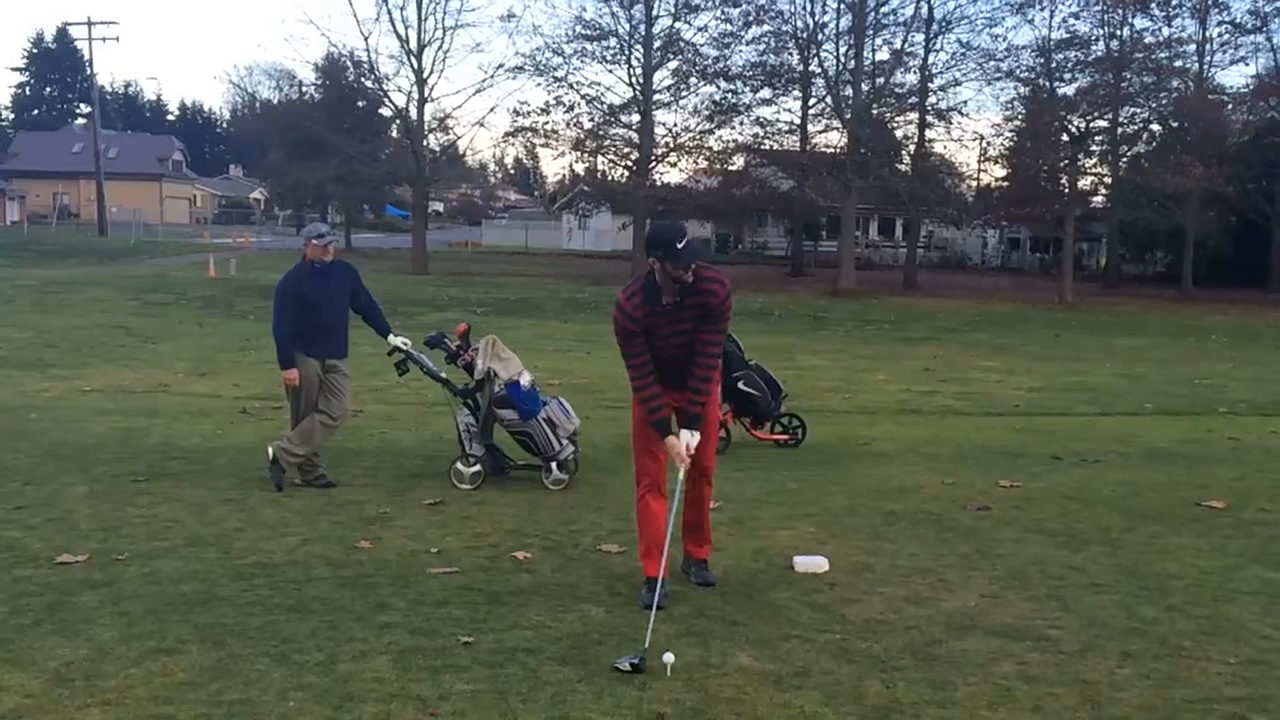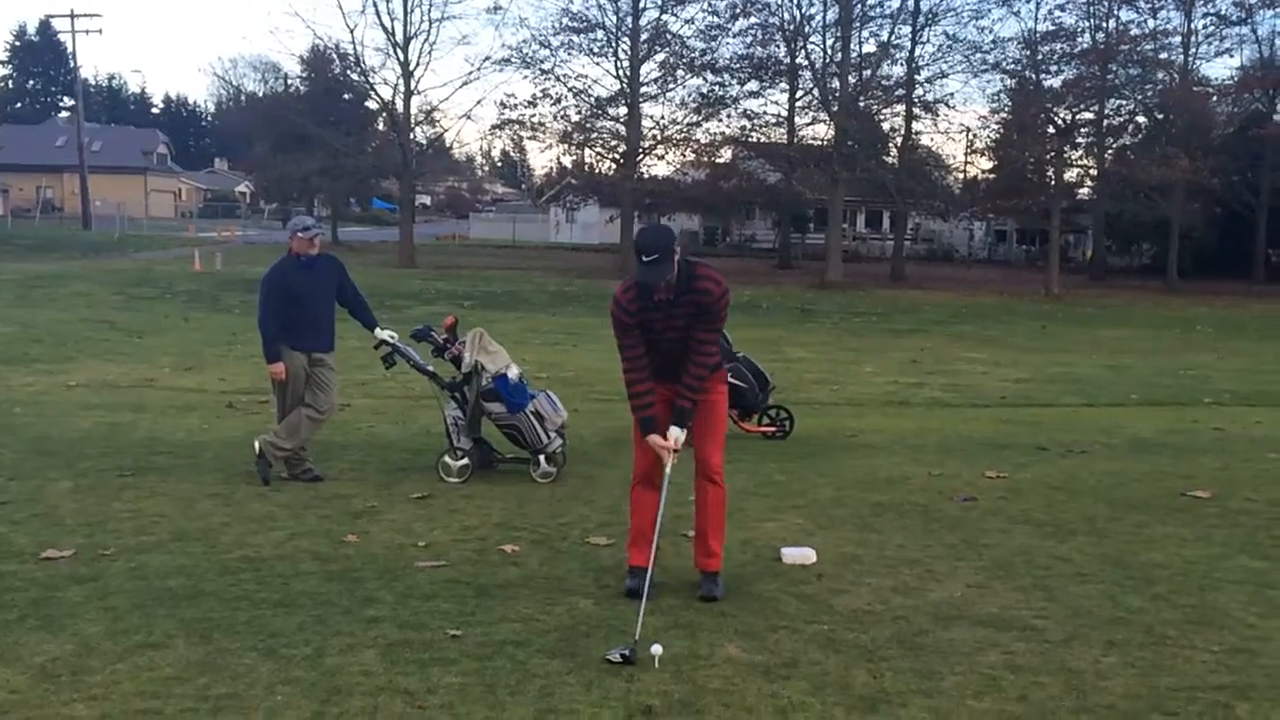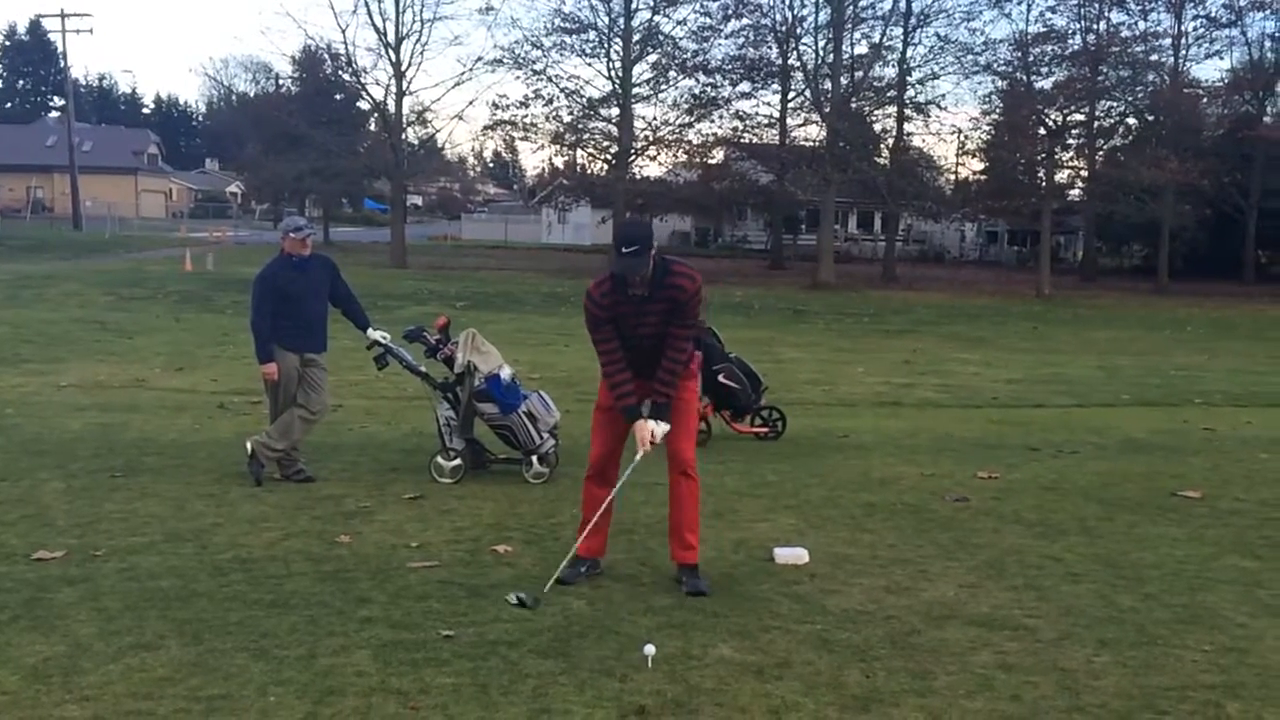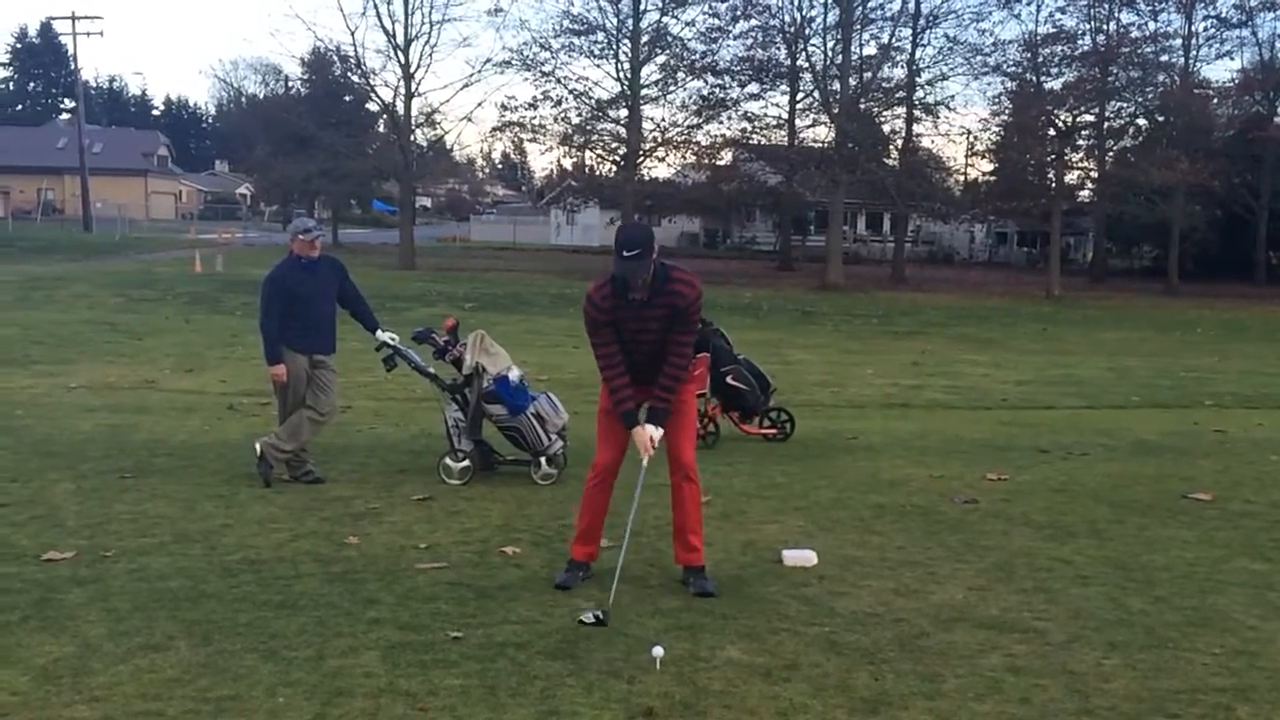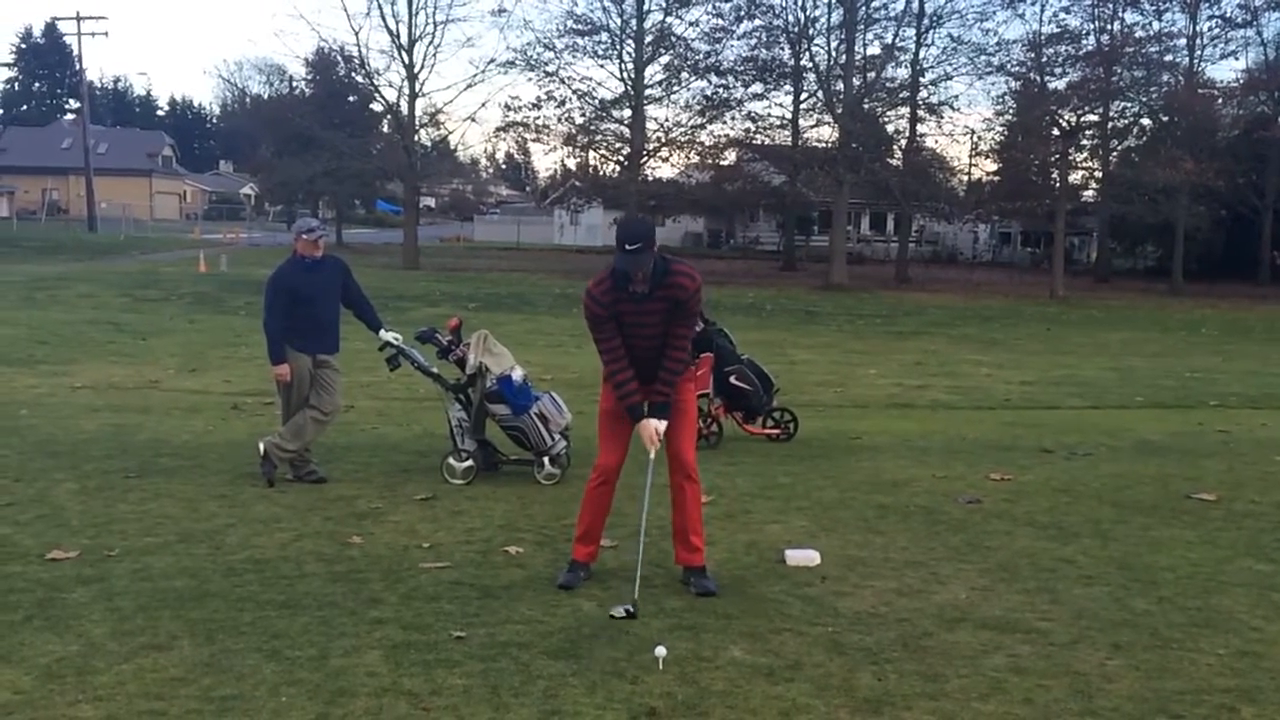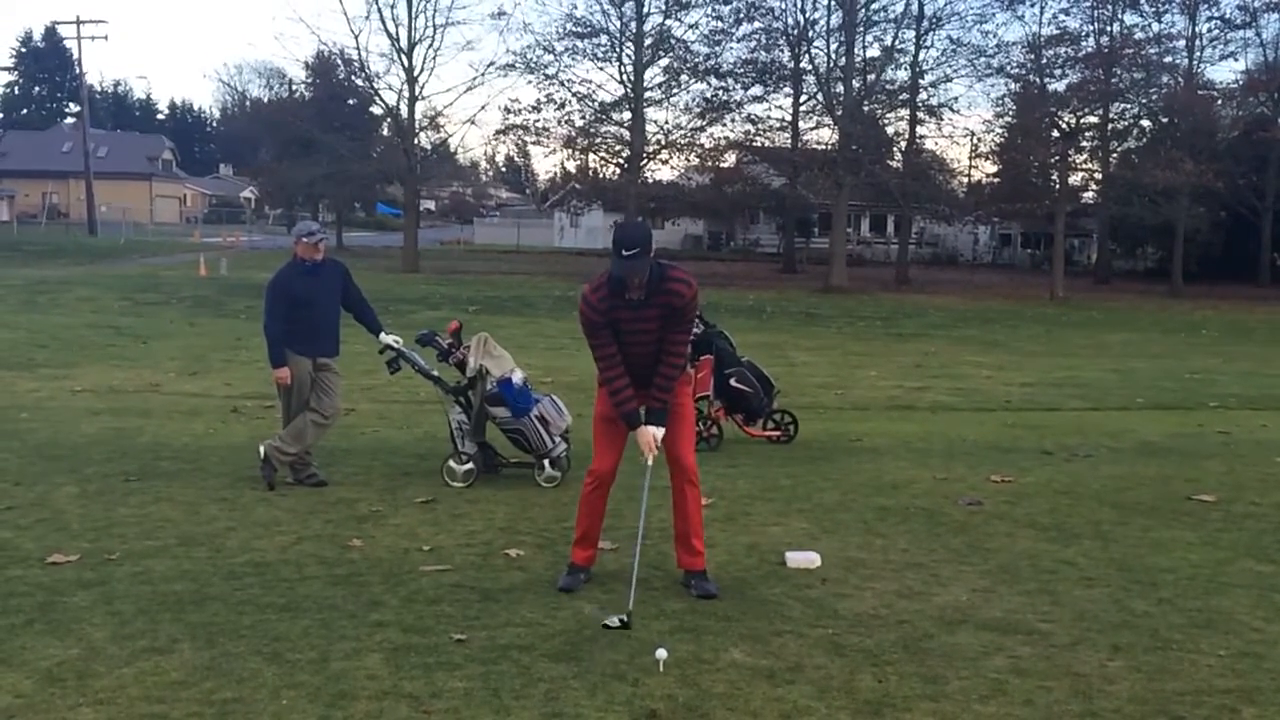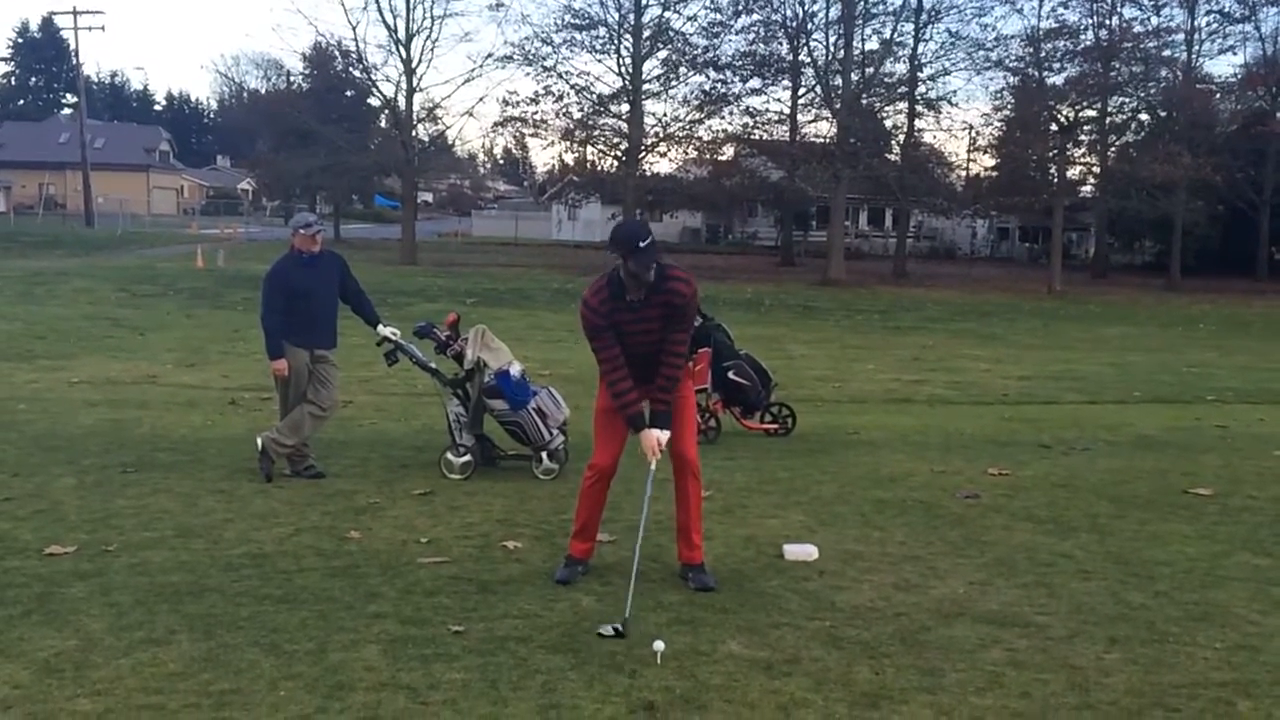
dt=0.7s
person 1, frame 1
left shoulder: (715, 287)
right shoulder: (629, 305)
left elbow: (707, 358)
right elbow: (641, 376)
left wrist: (692, 423)
right wrist: (665, 434)
left hip: (700, 383)
right hip: (654, 387)
left knee: (702, 469)
right knee: (650, 477)
left ankle: (696, 556)
right ankle: (653, 574)
person 1, frame 2
left shoulder: (711, 287)
right shoulder: (626, 299)
left elbow: (703, 357)
right elbow: (635, 367)
left wrist: (681, 421)
right wrist: (649, 430)
left hip: (706, 380)
right hip: (655, 381)
left knee: (710, 467)
right knee: (644, 468)
left ankle: (710, 569)
right ankle: (639, 567)
person 1, frame 3
left shoulder: (685, 283)
right shoulder: (598, 294)
left elbow: (678, 350)
right elbow: (611, 360)
left wrist: (659, 413)
right wrist: (634, 417)
left hip: (675, 376)
right hip: (622, 377)
left knee: (682, 461)
right knee: (600, 460)
left ankle: (687, 563)
right ankle: (588, 555)
person 1, frame 4
left shoulder: (686, 290)
right shoulder: (599, 298)
left elbow: (678, 359)
right elbow: (610, 364)
left wrist: (657, 418)
right wrist: (632, 423)
left hip: (673, 382)
right hip: (622, 382)
left knee: (684, 465)
right knee: (604, 465)
left ankle: (693, 565)
right ankle: (581, 559)
person 1, frame 5
left shoulder: (686, 282)
right shoulder: (599, 293)
left elbow: (678, 350)
right elbow: (614, 360)
left wrist: (660, 409)
right wrist: (639, 416)
left hip: (674, 379)
right hip: (623, 381)
left knee: (684, 465)
right knee: (606, 466)
left ankle: (693, 564)
right ankle: (581, 559)
person 1, frame 6
left shoulder: (681, 288)
right shoulder: (594, 298)
left elbow: (674, 356)
right elbow: (609, 365)
left wrist: (656, 416)
right wrist: (635, 423)
left hip: (670, 383)
right hip: (618, 384)
left knee: (684, 467)
right knee: (601, 470)
left ankle: (694, 567)
right ankle: (580, 562)
person 1, frame 7
left shoulder: (681, 287)
right shoulder: (595, 301)
left elbow: (675, 356)
right elbow: (613, 368)
left wrist: (661, 419)
right wrist: (640, 426)
left hip: (671, 377)
right hip: (621, 379)
left knee: (687, 460)
right knee: (602, 463)
left ankle: (692, 561)
right ankle: (578, 554)
person 2, frame 1
left shoulder: (345, 272)
right shoulder: (293, 280)
left elbow: (367, 306)
right elbow: (281, 326)
left wrist: (388, 335)
right wrist: (287, 365)
left hip: (335, 358)
right hip: (303, 358)
left knee: (336, 410)
right knee: (305, 417)
left ankle: (283, 454)
right ankle: (309, 471)
person 2, frame 2
left shoulder: (331, 266)
right shoulder: (278, 274)
left elbow: (353, 299)
right elbow: (267, 319)
left wrist: (375, 328)
right wrist: (273, 359)
left hip: (321, 352)
right hip: (290, 352)
left knee: (323, 404)
right knee: (292, 410)
left ankle: (269, 447)
right ankle: (297, 464)
person 2, frame 3
left shoulder: (324, 266)
right shoulder: (271, 274)
left elbow: (346, 300)
right elbow: (260, 320)
left wrist: (368, 329)
right wrist: (265, 359)
left hip: (313, 352)
right hip: (282, 352)
left knee: (314, 406)
right knee: (284, 411)
left ankle: (261, 448)
right ankle: (289, 465)
person 2, frame 4
left shoulder: (333, 268)
right shoulder: (280, 276)
left elbow: (354, 301)
right elbow: (269, 321)
left wrist: (376, 330)
right wrist: (274, 361)
left hip: (322, 354)
right hip: (291, 353)
left knee: (323, 407)
right knee: (294, 412)
left ankle: (270, 450)
right ankle: (298, 466)
person 2, frame 5
left shoulder: (336, 267)
right shoulder: (283, 276)
left elbow: (357, 301)
right elbow: (272, 321)
left wrist: (380, 330)
right wrist: (278, 361)
left hip: (325, 354)
right hip: (295, 353)
left knee: (326, 406)
right knee: (297, 412)
left ankle: (274, 449)
right ankle: (301, 466)
person 2, frame 6
left shoulder: (337, 271)
right shoulder: (284, 279)
left elbow: (357, 304)
right elbow: (273, 324)
left wrist: (380, 333)
right wrist: (278, 364)
left hip: (325, 357)
right hip: (295, 356)
left knee: (327, 410)
right knee: (297, 415)
left ankle: (274, 453)
right ankle: (302, 469)
person 2, frame 7
left shoulder: (334, 262)
right shoulder: (281, 271)
left elbow: (355, 296)
right elbow: (270, 316)
left wrist: (378, 325)
right wrist: (275, 355)
left hip: (323, 349)
right hip: (292, 348)
left knee: (324, 402)
right knee: (294, 407)
left ankle: (272, 445)
right ankle: (299, 460)
